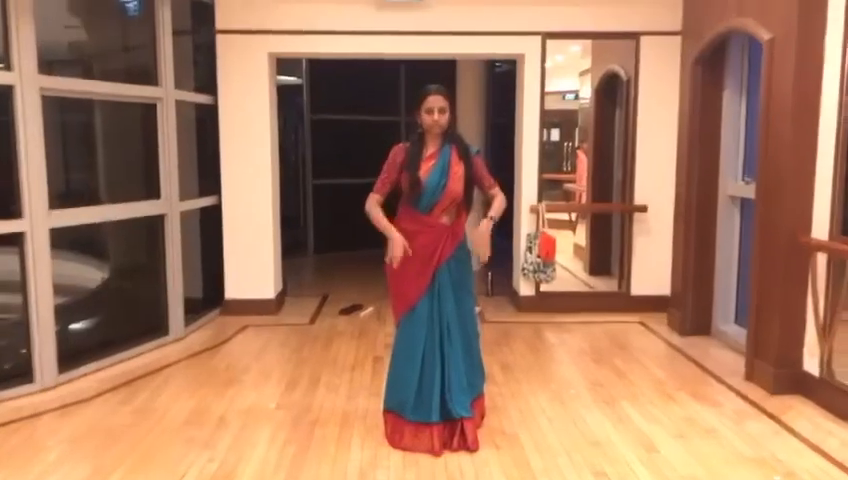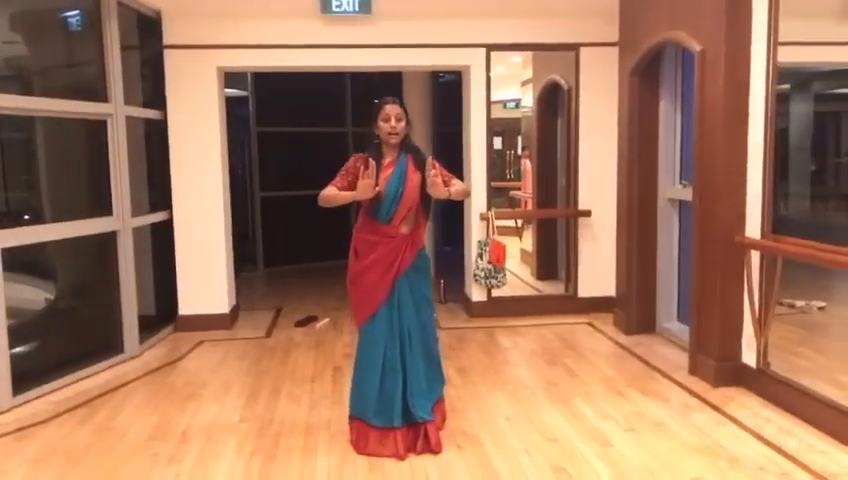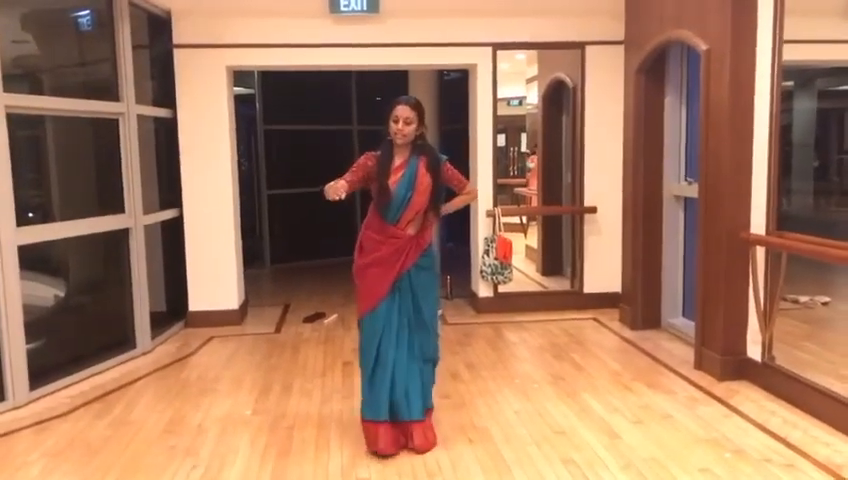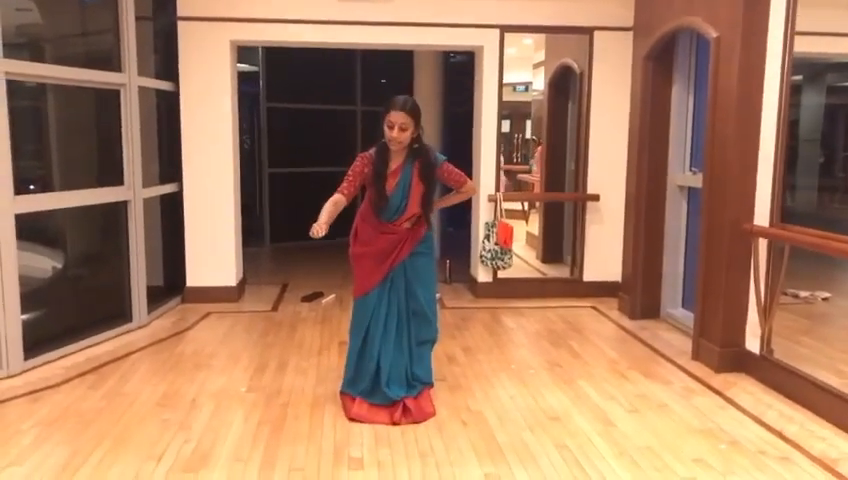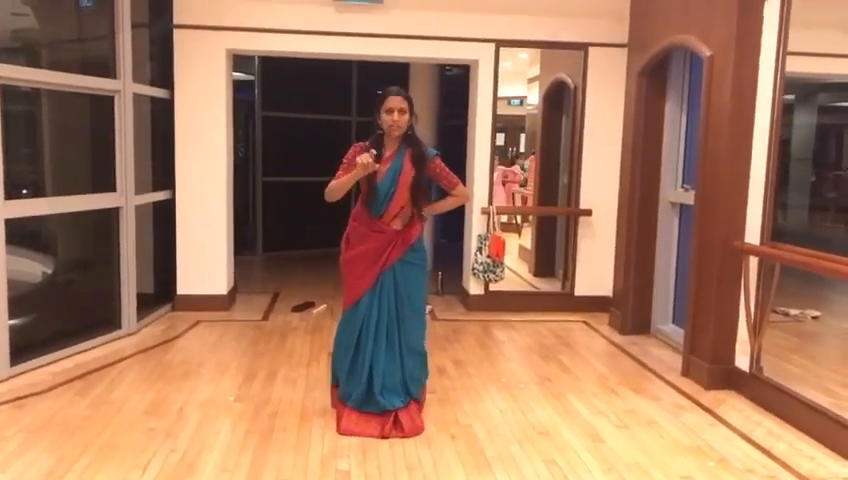
dt=1s
person 1, frame 1
left shoulder: (465, 155)
right shoulder: (403, 154)
left elbow: (497, 198)
right elbow: (373, 203)
left wrist: (486, 224)
right wrist: (392, 233)
left hip: (451, 252)
right hip: (410, 251)
left knee: (454, 326)
right knee: (415, 329)
left ankle: (456, 409)
right ankle: (414, 412)
person 1, frame 2
left shoulder: (421, 163)
right shoulder: (361, 163)
left elbow: (464, 189)
right elbow: (324, 198)
left wrist: (442, 192)
right wrist: (358, 195)
left hip: (410, 259)
right hip: (372, 260)
left knee: (414, 331)
right knee: (377, 334)
left ankle: (417, 415)
right ankle: (379, 420)
person 1, frame 3
left shoulder: (433, 163)
right shoulder: (373, 161)
left elbow: (469, 192)
right elbow: (343, 185)
left wrist: (437, 212)
right wrist: (334, 188)
left hip: (417, 258)
right hip: (378, 257)
left knee: (417, 332)
right knee: (380, 334)
left ankle: (414, 414)
right ankle: (383, 417)
person 1, frame 4
left shoulder: (429, 162)
right shoulder: (368, 161)
left elbow: (468, 188)
right elbow: (341, 197)
left wrist: (432, 206)
right wrist: (322, 221)
left hip: (413, 247)
right hip: (373, 247)
left knee: (414, 315)
right knee: (372, 317)
left ankle: (411, 388)
right ankle: (369, 387)
person 1, frame 5
left shoulder: (422, 156)
right shoulder: (361, 151)
left elbow: (461, 194)
right elbow: (330, 195)
left wrist: (422, 212)
right wrist: (357, 173)
left hip: (404, 251)
right hip: (364, 249)
left knee: (403, 323)
right knee: (361, 322)
left ankle: (401, 402)
right ankle: (358, 398)
